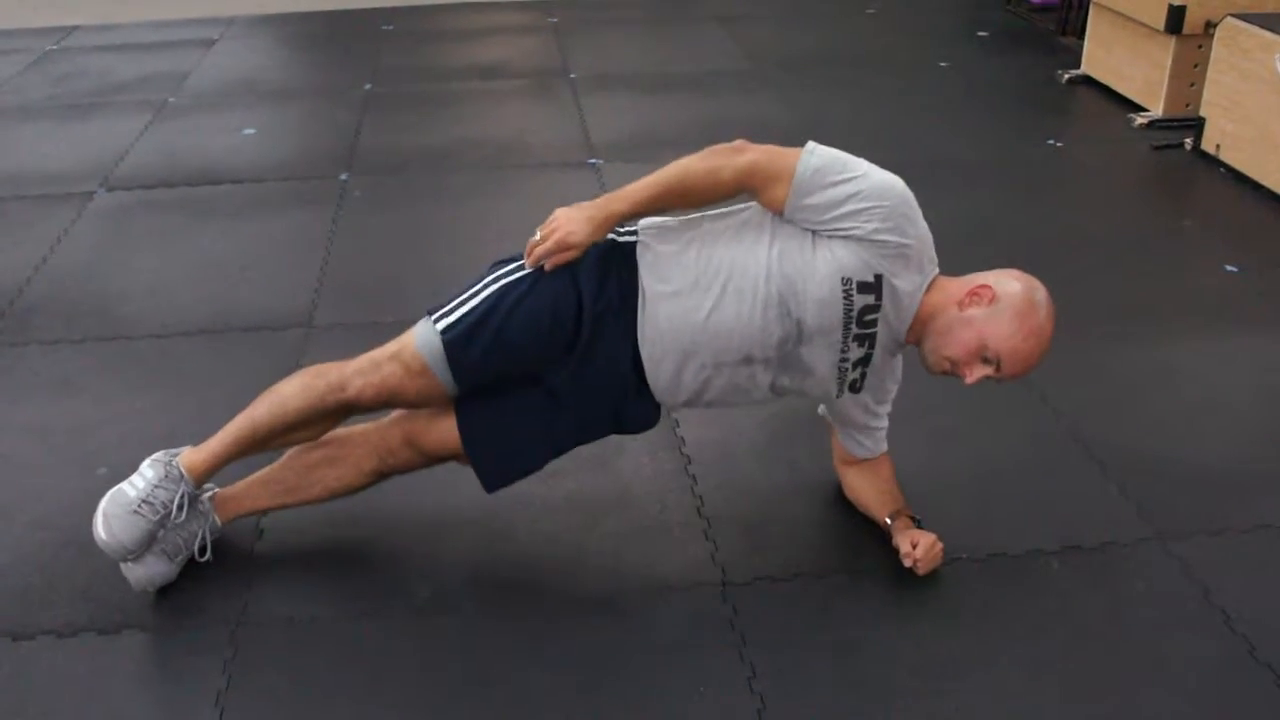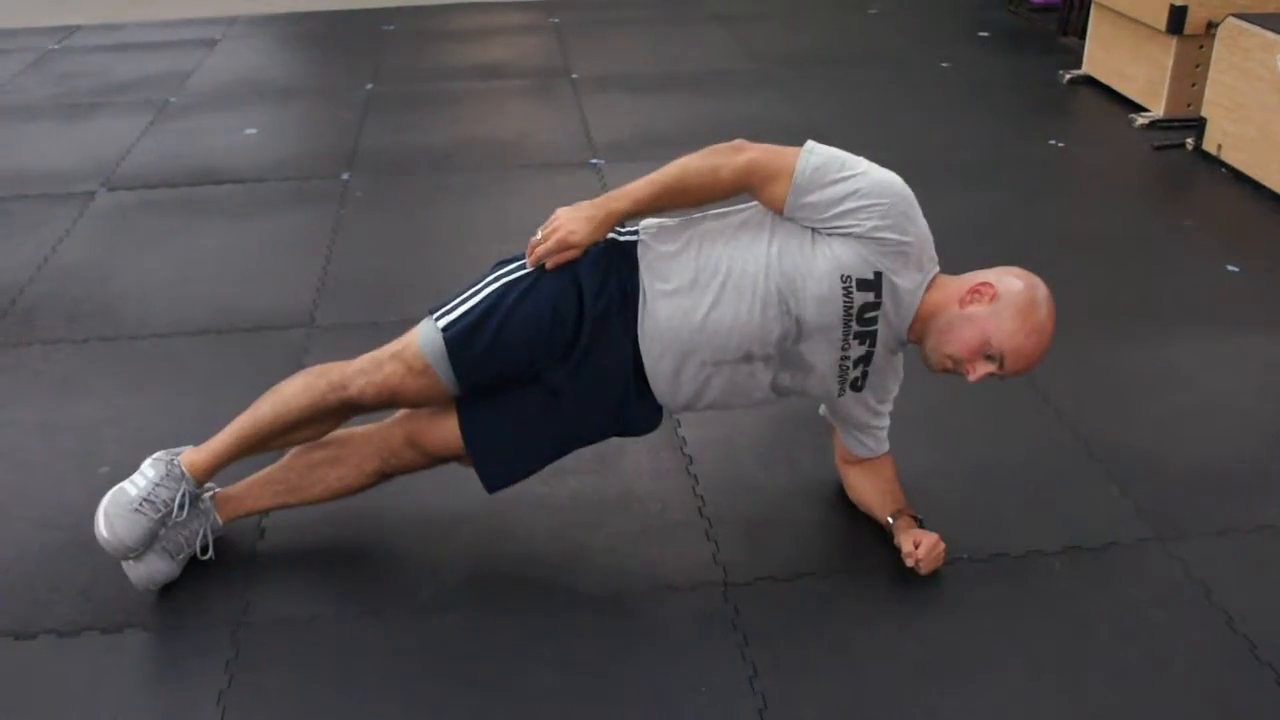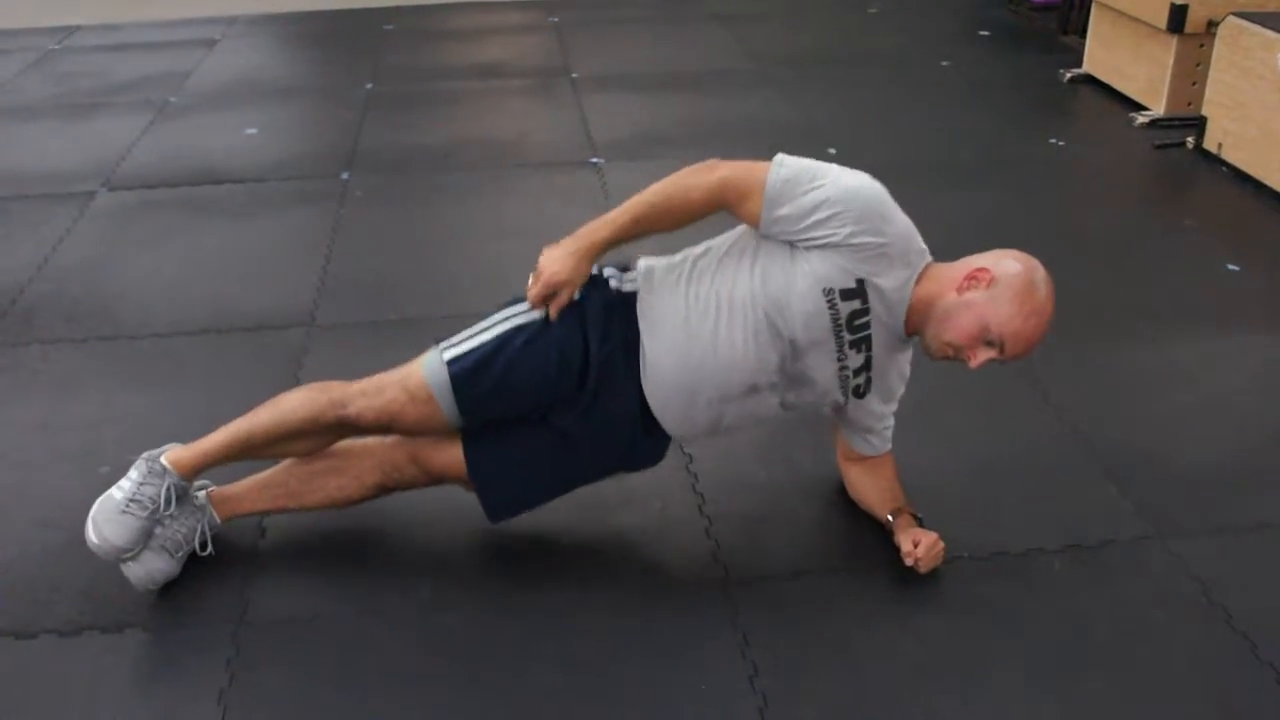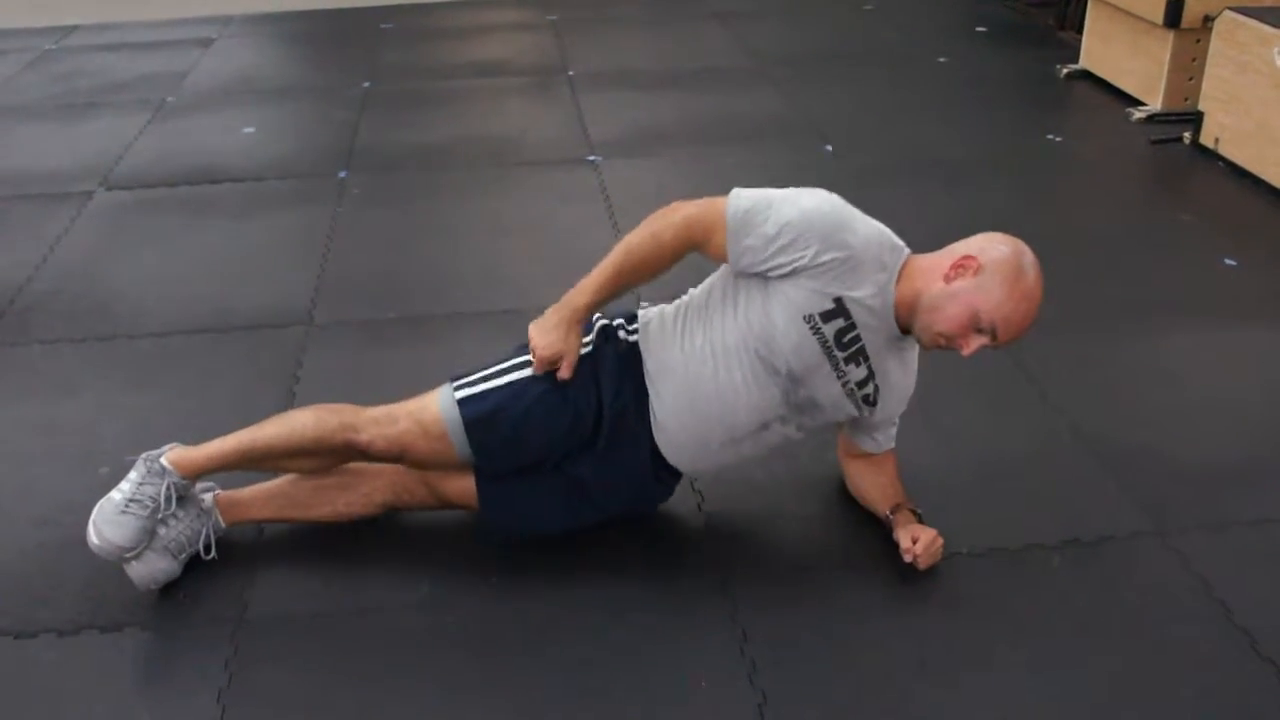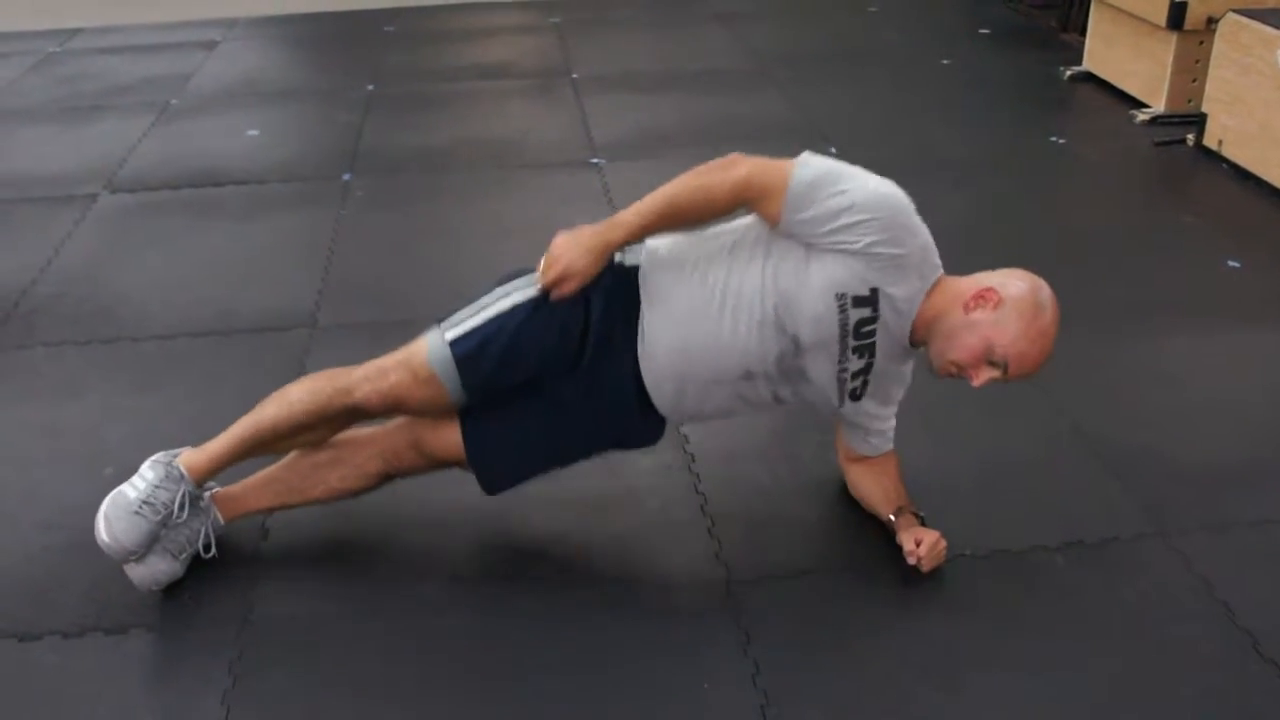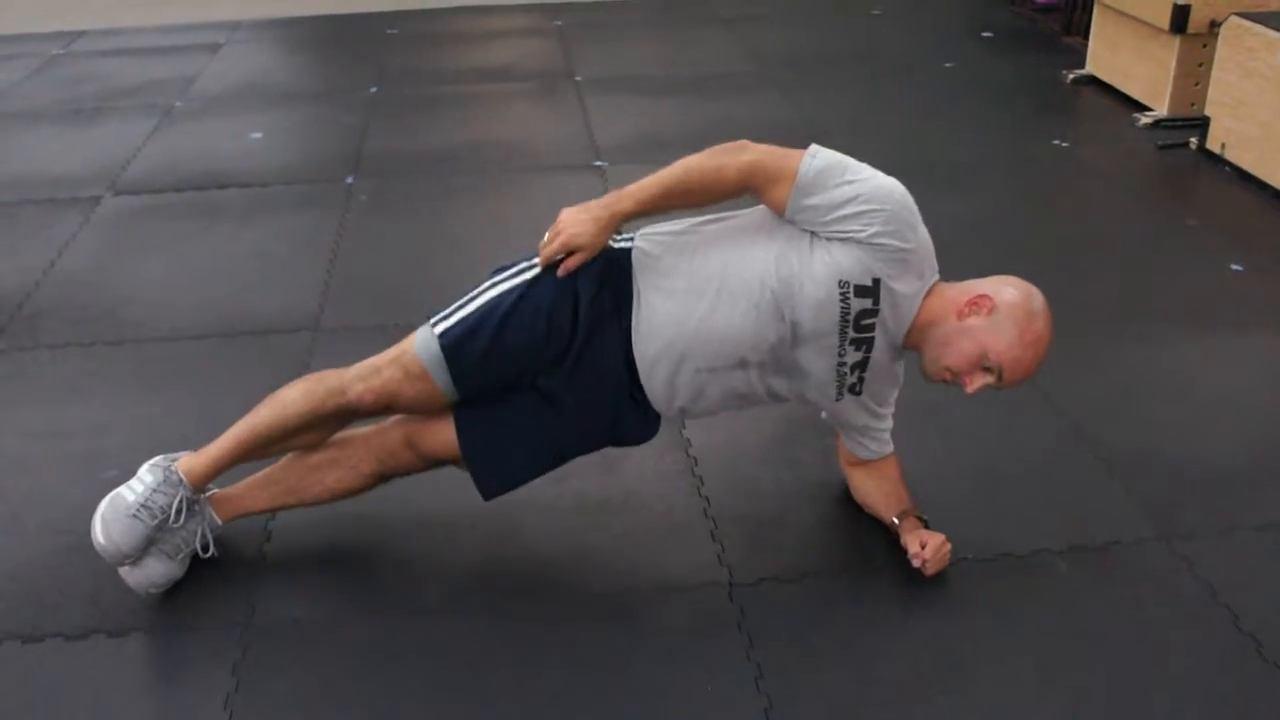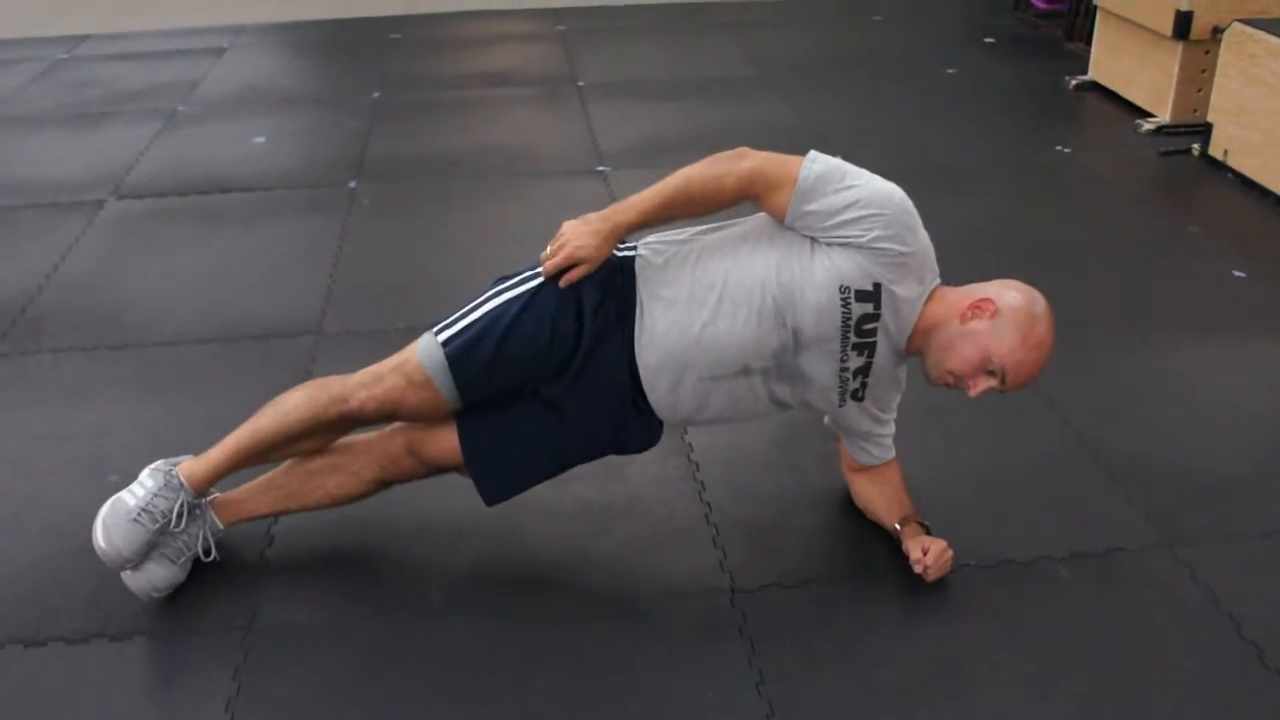
dt=0.3s
person 1, frame 1
left shoulder: (876, 369)
right shoulder: (889, 215)
left elbow: (858, 456)
right elbow: (746, 162)
left wrist: (902, 523)
right wrist: (602, 210)
left hip: (617, 387)
right hip: (603, 289)
left knee: (412, 442)
right knee: (376, 383)
left ankle: (208, 515)
right ankle: (185, 473)
person 1, frame 2
left shoulder: (878, 366)
right shoulder: (889, 215)
left elbow: (860, 456)
right elbow: (743, 161)
left wrist: (904, 524)
right wrist: (602, 208)
left hip: (620, 389)
right hip: (602, 290)
left knee: (415, 441)
right knee: (377, 383)
left ankle: (210, 514)
right ankle: (189, 471)
person 1, frame 3
left shoulder: (885, 369)
right shoulder: (865, 219)
left elbow: (861, 455)
right elbow: (718, 180)
left wrist: (903, 520)
right wrist: (583, 242)
left hip: (632, 429)
right hip: (609, 336)
left knee: (414, 463)
right knee: (382, 406)
left ankle: (205, 513)
right ankle: (177, 470)
person 1, frame 4
left shoulder: (895, 376)
right shoulder: (834, 236)
left elbow: (864, 456)
right elbow: (684, 221)
left wrist: (906, 521)
right wrist: (569, 309)
left hip: (637, 469)
right hip: (615, 380)
left knee: (416, 488)
right knee: (389, 436)
left ankle: (209, 514)
right ankle: (180, 467)
person 1, frame 5
left shoulder: (887, 371)
right shoulder: (887, 226)
left elbow: (864, 453)
right elbow: (741, 177)
left wrist: (905, 521)
right wrist: (608, 233)
left hip: (626, 403)
right hip: (604, 308)
left knee: (416, 446)
right knee: (384, 389)
left ankle: (214, 513)
right ankle: (188, 472)
person 1, frame 6
left shoulder: (873, 375)
right shoulder: (889, 224)
left elbow: (865, 458)
right elbow: (751, 161)
left wrist: (910, 524)
right wrist: (610, 210)
left hip: (618, 397)
right hip: (598, 298)
left knee: (414, 446)
right knee: (379, 389)
left ankle: (209, 516)
right ankle: (187, 476)
person 1, frame 7
left shoulder: (879, 380)
right shoulder: (890, 227)
left elbow: (866, 463)
right elbow: (750, 167)
left wrist: (912, 530)
right wrist: (611, 218)
left hip: (621, 405)
right hip: (603, 305)
left knee: (415, 452)
right knee: (378, 395)
left ankle: (207, 520)
right ankle: (186, 482)
